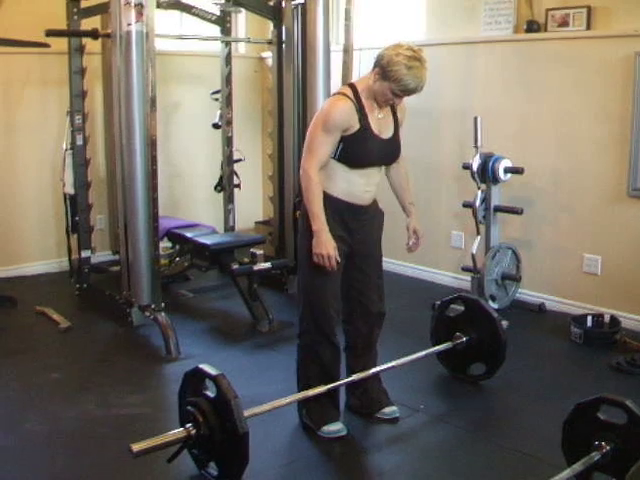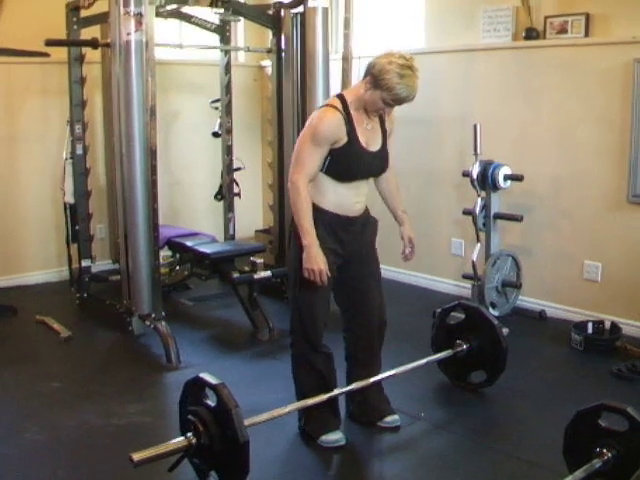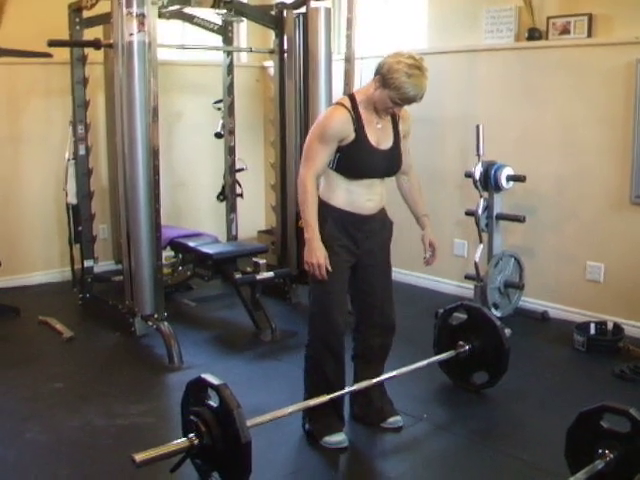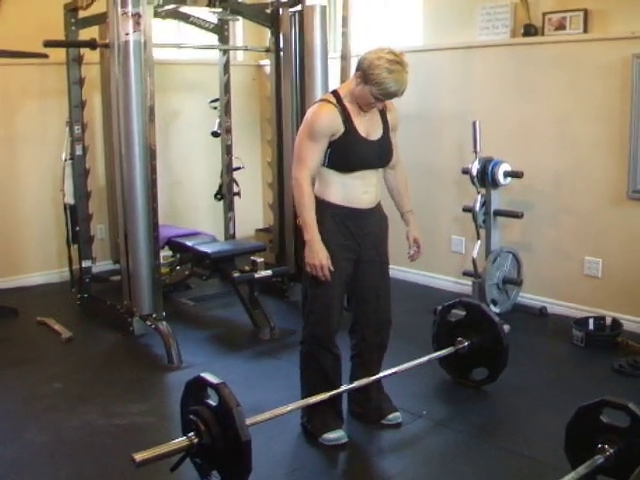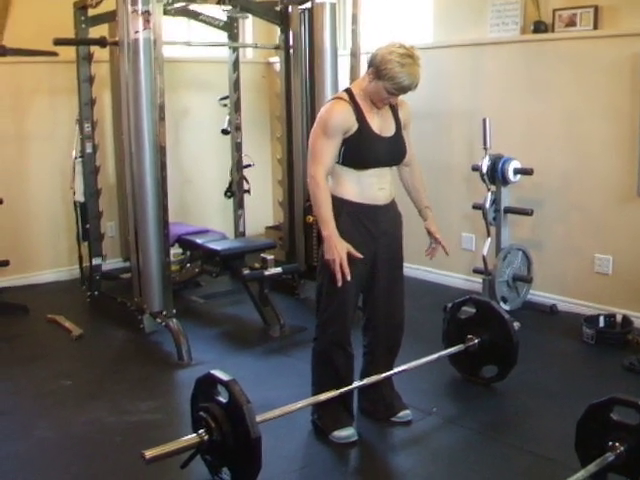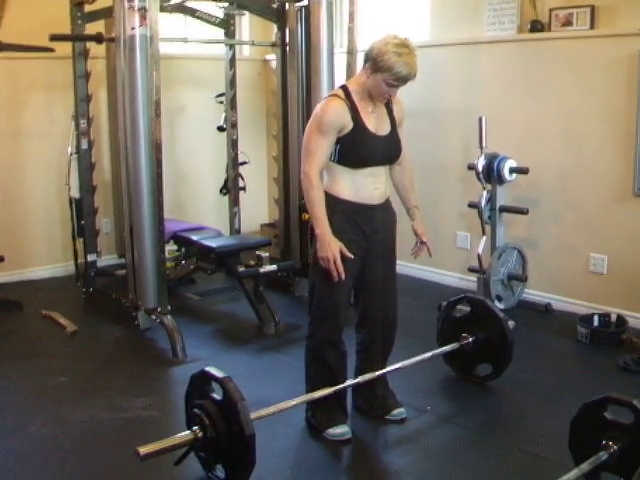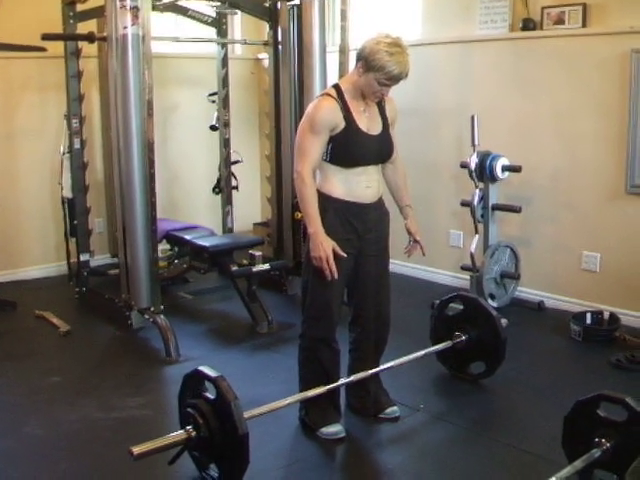
dt=0.7s
person 1, frame 1
left shoulder: (394, 108)
right shoulder: (341, 107)
right elbow: (310, 169)
left wrist: (410, 213)
right wrist: (320, 232)
left hip: (367, 218)
right hip: (329, 216)
left knee: (368, 311)
right knee: (322, 315)
left ankle: (366, 394)
right ankle: (317, 409)
person 1, frame 2
left shoulder: (383, 119)
right shoulder: (329, 119)
right elbow: (298, 182)
left wrist: (403, 221)
right wrist: (310, 245)
left hip: (359, 229)
right hip: (320, 229)
left knee: (370, 318)
right knee: (311, 327)
left ankle: (368, 403)
right ankle: (317, 418)
person 1, frame 3
left shoulder: (400, 121)
right shoulder: (339, 117)
left elbow: (406, 174)
right elbow: (307, 178)
left wrist: (424, 224)
right wrist: (312, 240)
left hip: (375, 228)
right hip: (334, 228)
left knee: (379, 321)
right knee: (328, 326)
left ankle: (370, 402)
right ankle: (322, 418)
person 1, frame 4
left shoulder: (387, 113)
right shoulder: (325, 114)
right elbow: (301, 178)
left wrist: (409, 220)
right wrist: (312, 240)
left hip: (372, 223)
right hip: (332, 225)
left knee: (375, 318)
right knee: (323, 324)
left ankle: (368, 399)
right ankle: (320, 415)
person 1, frame 5
left shoulder: (400, 112)
right shoulder: (338, 111)
left elbow: (408, 166)
right elbow: (317, 175)
left wrist: (427, 216)
right wrist: (330, 236)
left hip: (387, 220)
right hip: (347, 221)
left knee: (388, 315)
right knee: (337, 321)
left ankle: (379, 396)
right ankle: (330, 412)
person 1, frame 6
left shoulder: (394, 108)
right shoulder: (334, 108)
right elbow: (310, 172)
left wrist: (415, 216)
right wrist: (323, 233)
left hip: (380, 220)
right hip: (341, 220)
left knee: (382, 314)
right knee: (329, 318)
left ankle: (372, 394)
right ankle: (324, 409)
person 1, frame 7
left shoulder: (386, 107)
right shoulder: (326, 108)
right elbow: (303, 172)
left wrist: (408, 214)
right wrist: (316, 233)
left hip: (373, 218)
right hip: (333, 218)
left knee: (375, 312)
right knee: (322, 317)
left ankle: (365, 392)
right ankle: (318, 407)
